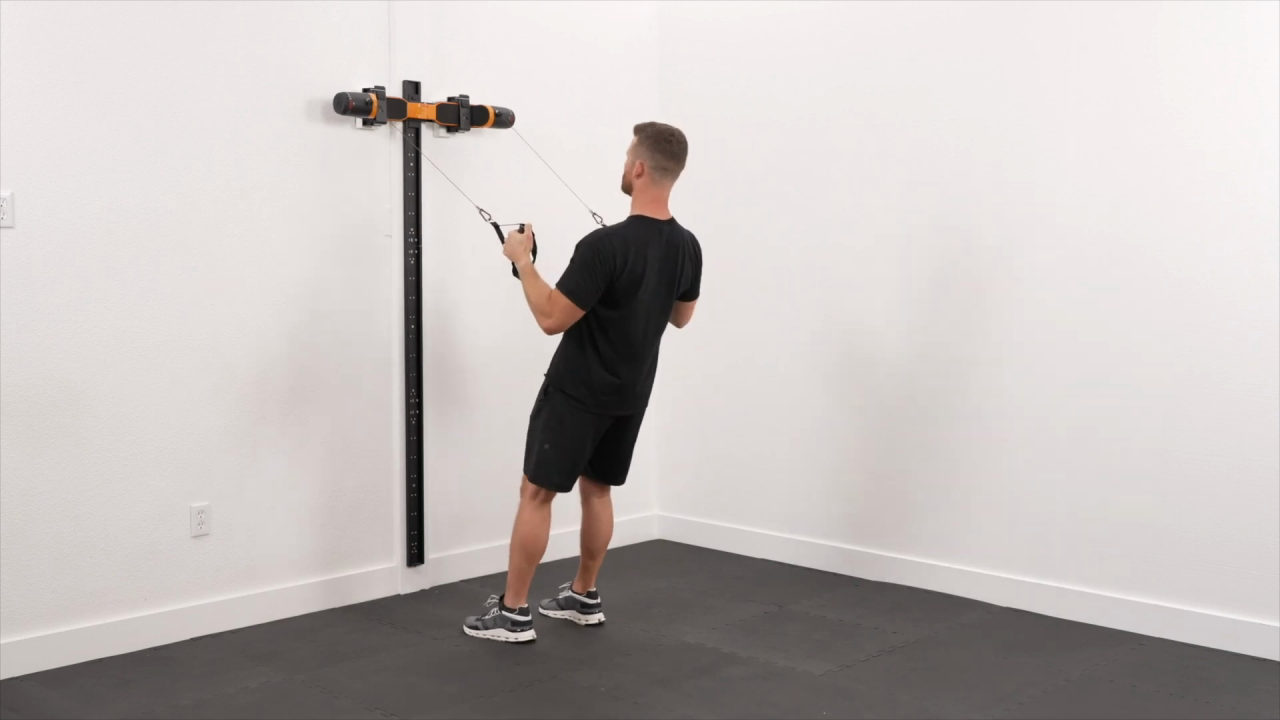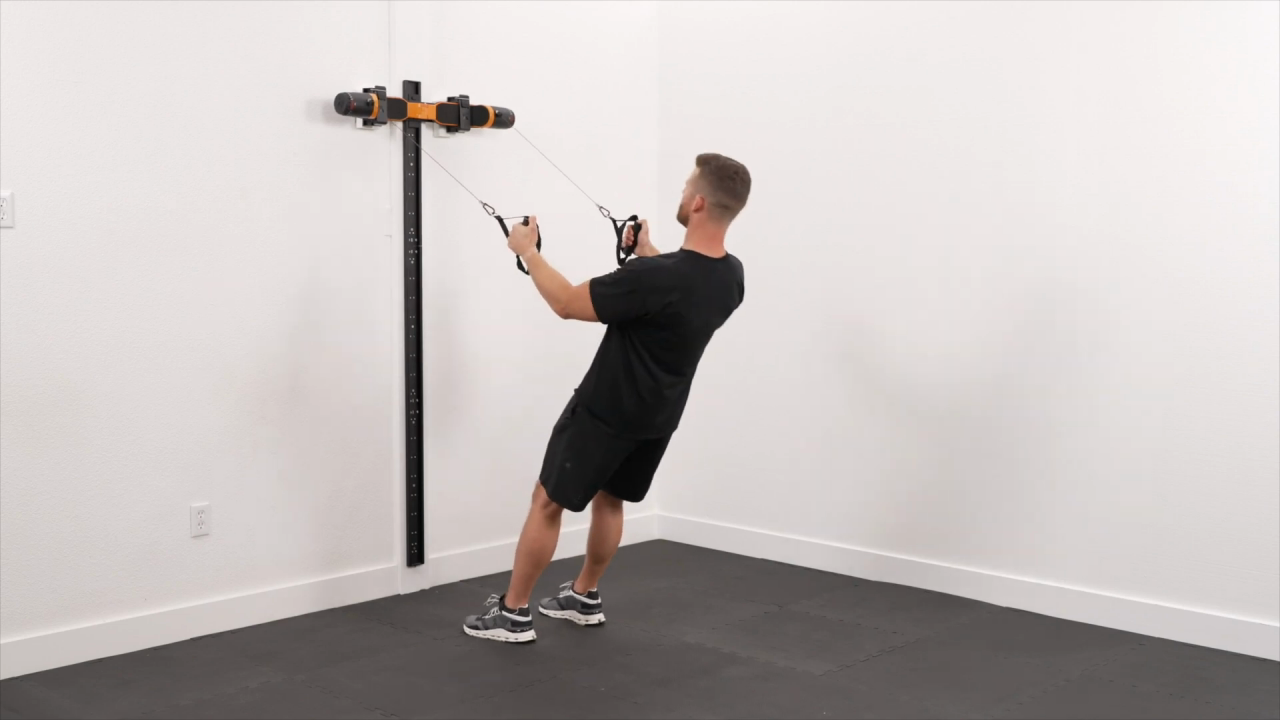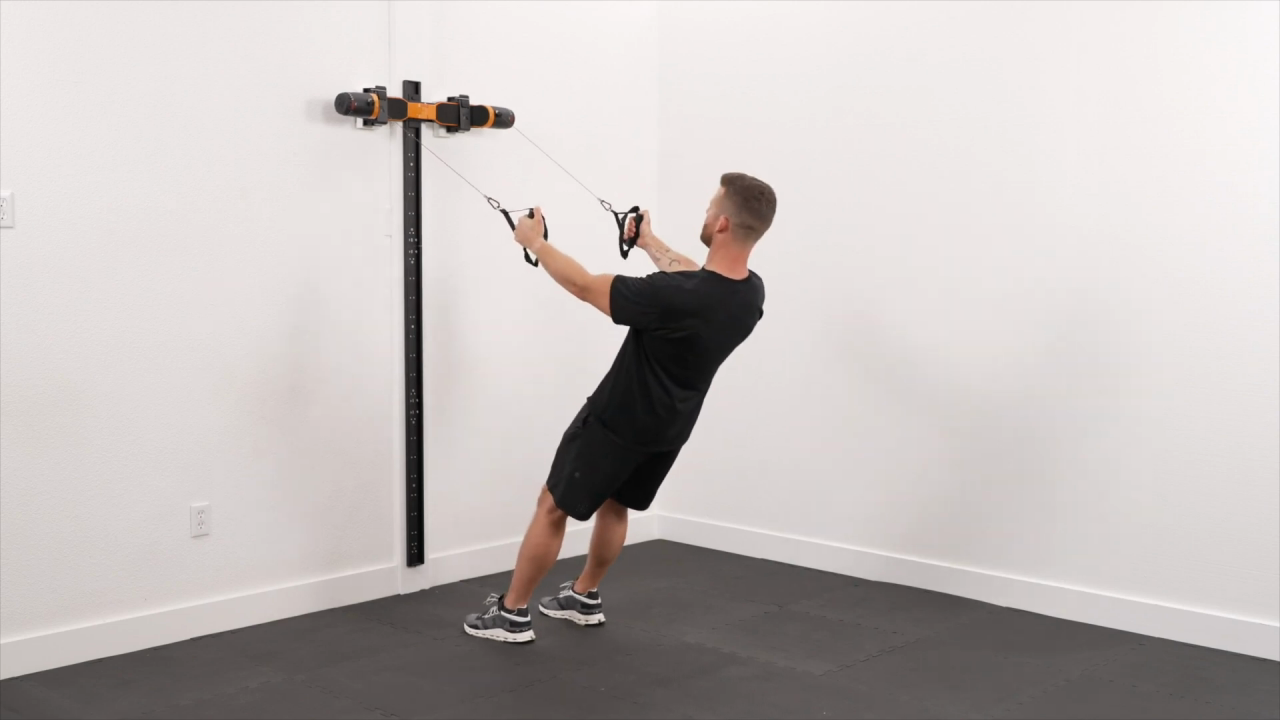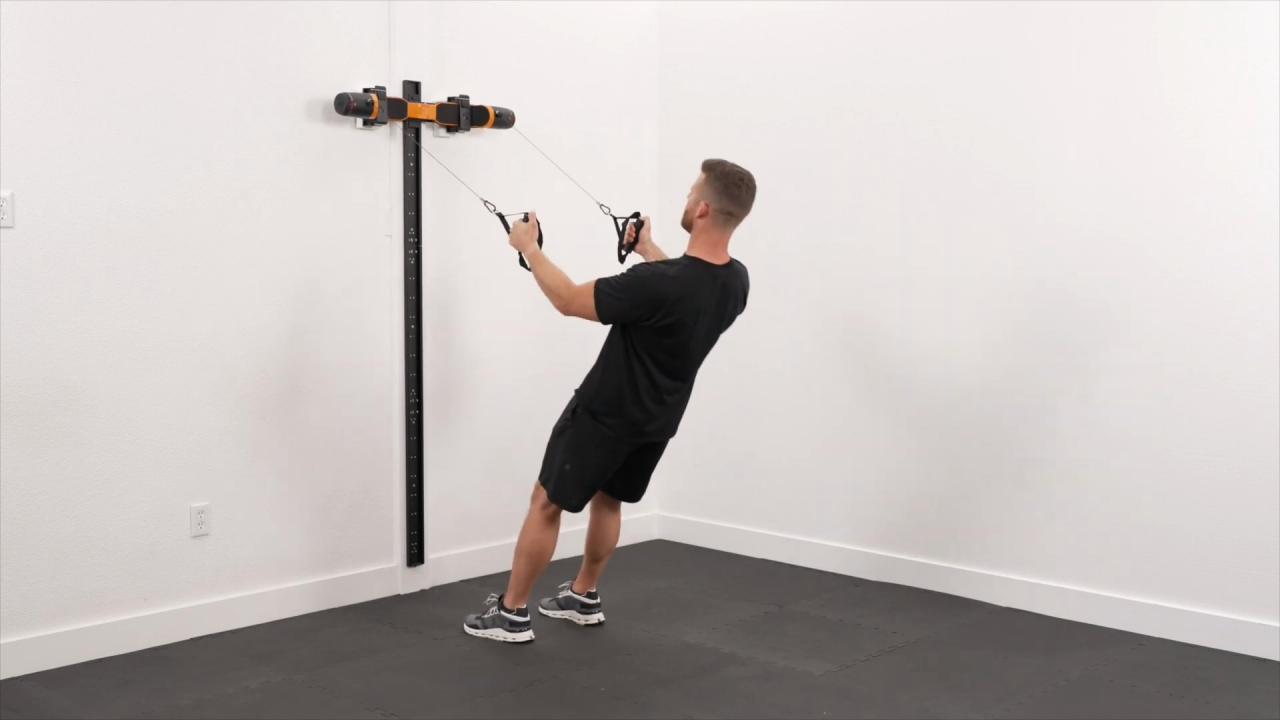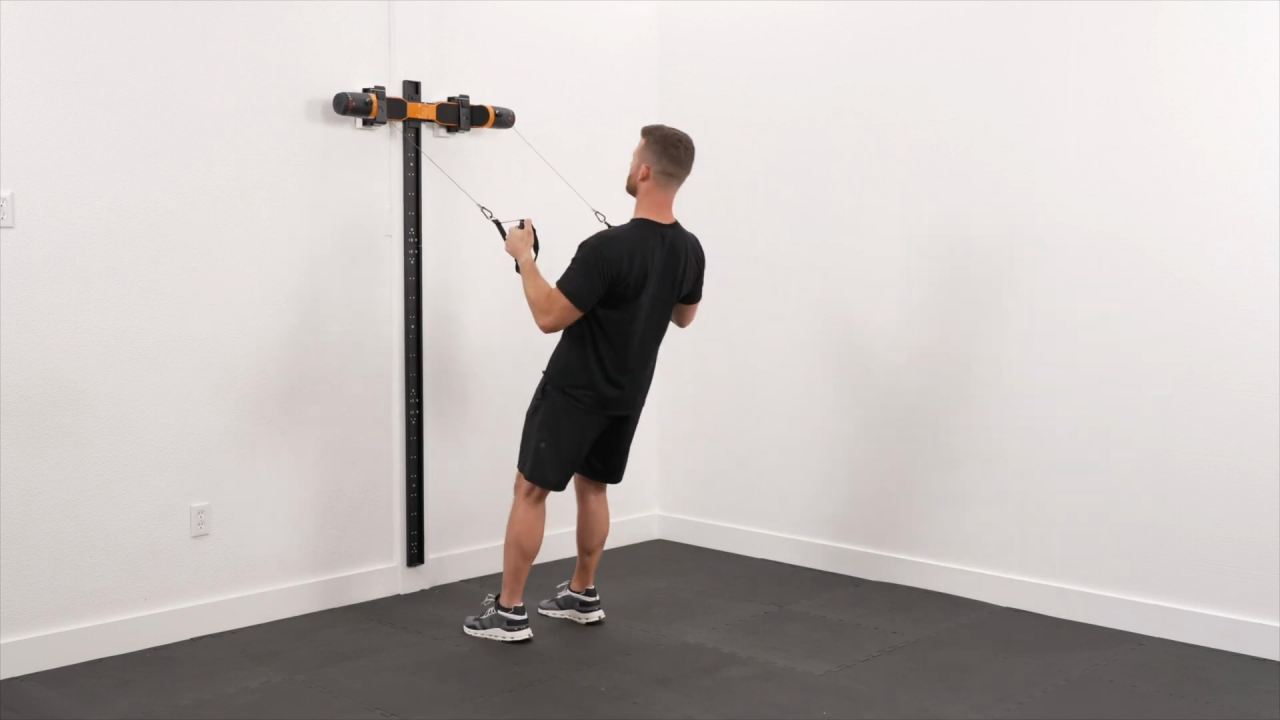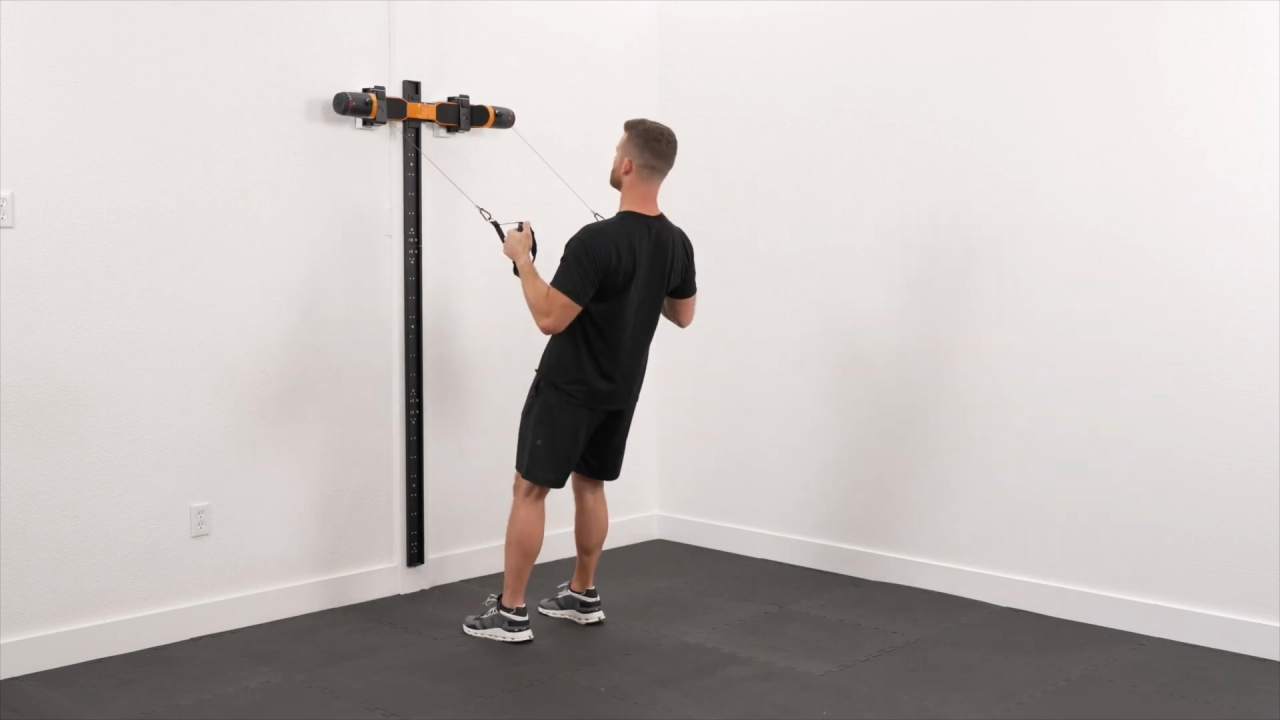
dt=0.5s
person 1, frame 1
left shoulder: (607, 245)
right shoulder: (687, 247)
left elbow: (551, 318)
right elbow: (680, 316)
left wrist: (521, 259)
left hip: (578, 392)
right hip: (630, 393)
left knee: (536, 492)
right knee: (596, 488)
left ankle: (512, 612)
right ankle: (583, 597)
person 1, frame 2
left shoulder: (653, 277)
right shoulder: (731, 277)
left elbow: (568, 304)
left wrist: (527, 251)
right wrist: (646, 251)
left hip: (607, 410)
right hip: (660, 414)
left knee: (548, 502)
right knee: (609, 499)
left ankle: (512, 612)
right ankle: (584, 597)
person 1, frame 3
left shoulder: (673, 298)
right shoulder: (751, 293)
left elbow: (586, 287)
left wrist: (535, 241)
right wrist: (649, 241)
left hip: (619, 420)
right hip: (670, 426)
left knee: (553, 507)
right knee: (614, 504)
left ankle: (511, 613)
right ankle: (584, 597)
person 1, frame 4
left shoulder: (656, 284)
right shoulder: (736, 281)
left elbow: (569, 300)
left wrist: (528, 247)
right wrist: (646, 247)
left hip: (607, 412)
right hip: (659, 419)
left knee: (547, 502)
right knee: (607, 498)
left ankle: (510, 612)
right ankle: (582, 596)
person 1, frame 5
left shoulder: (608, 248)
right shoulder: (689, 250)
left elbow: (548, 317)
right elbow: (684, 317)
left wrist: (523, 255)
left hip: (575, 390)
right hip: (627, 393)
left knee: (530, 490)
right knee: (592, 486)
left ankle: (507, 611)
right ankle: (581, 595)
person 1, frame 6
left shoulder: (596, 240)
right shoulder: (677, 243)
left elbow: (550, 319)
right elbow: (683, 316)
left wrist: (522, 257)
left hip: (568, 387)
right hip: (620, 388)
left knee: (529, 489)
right knee: (589, 485)
left ankle: (510, 611)
right ankle: (582, 595)
